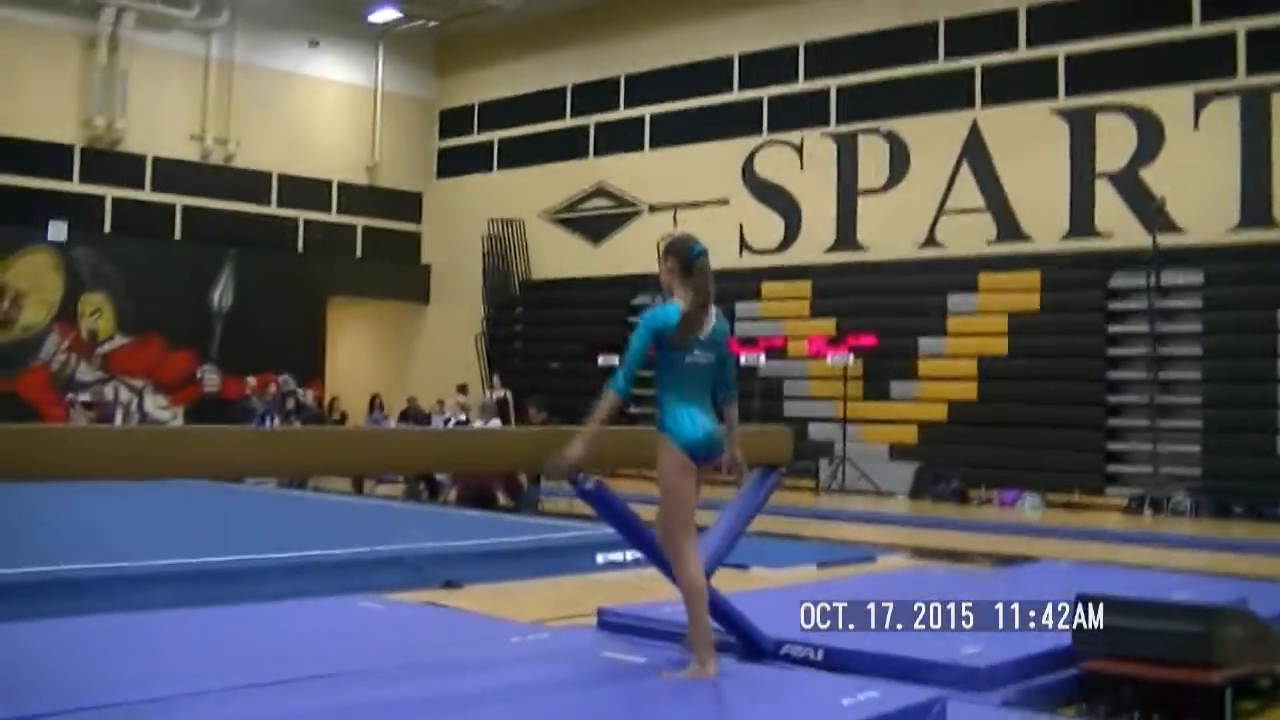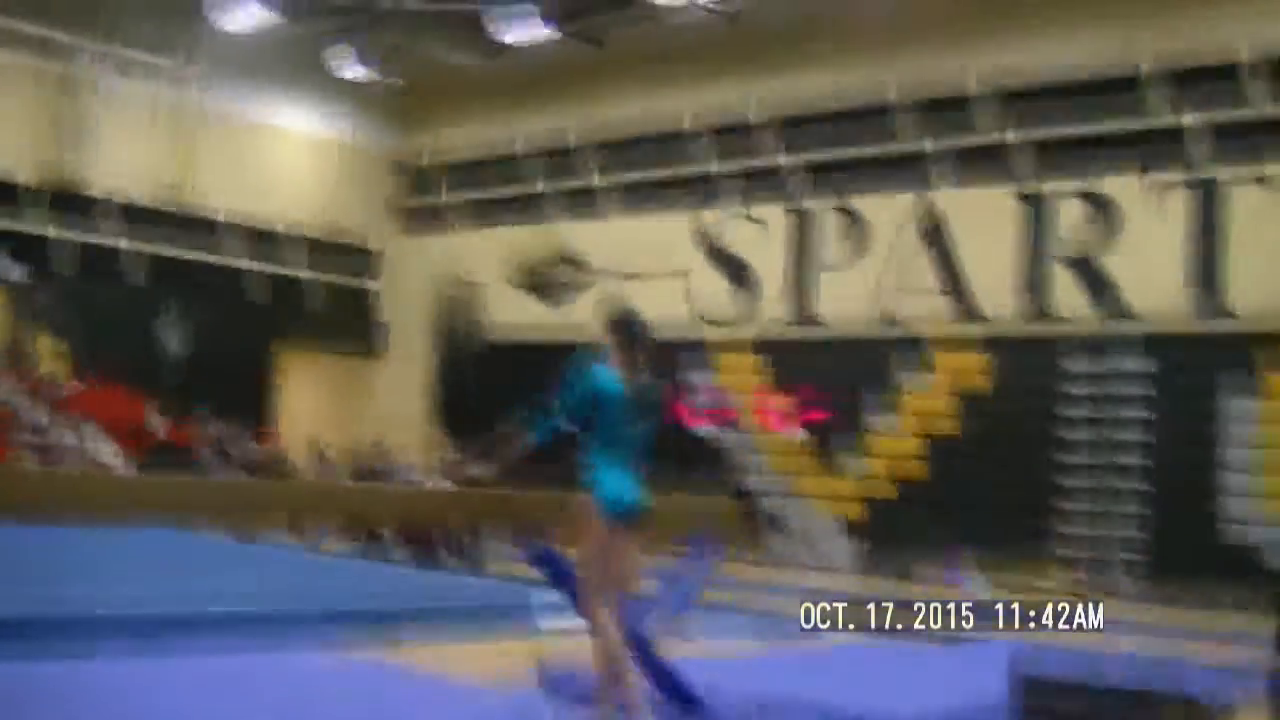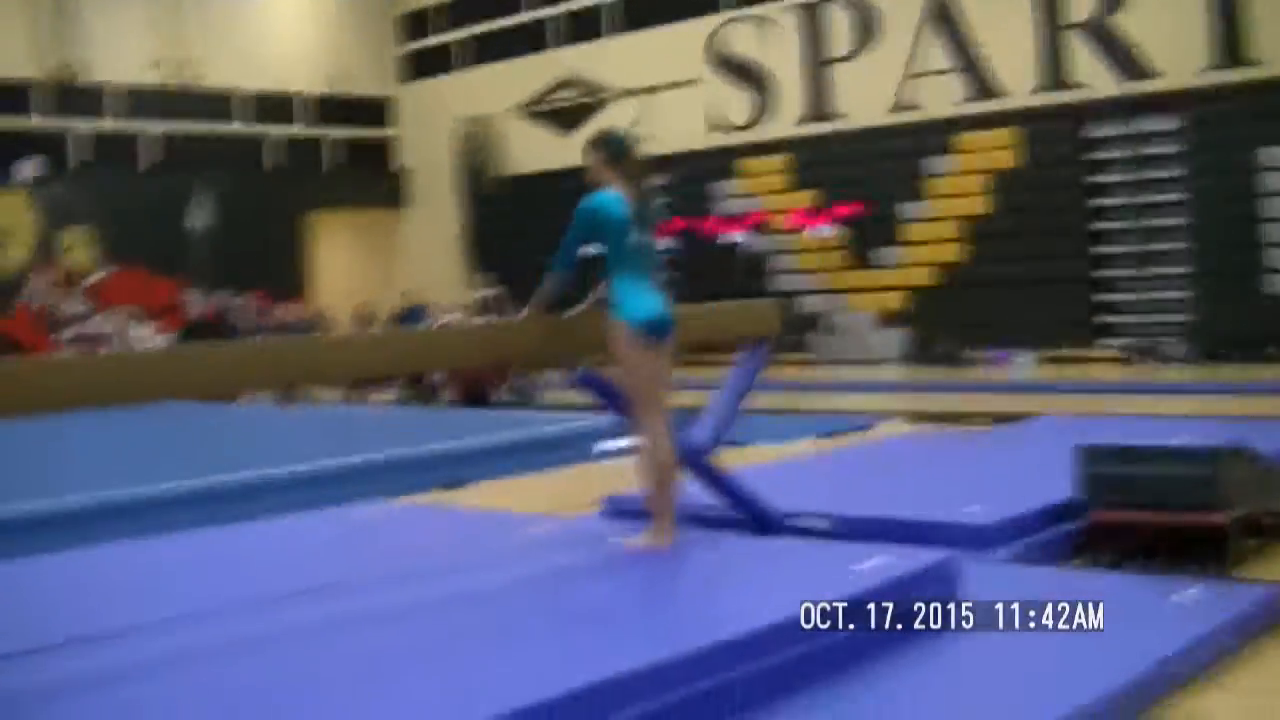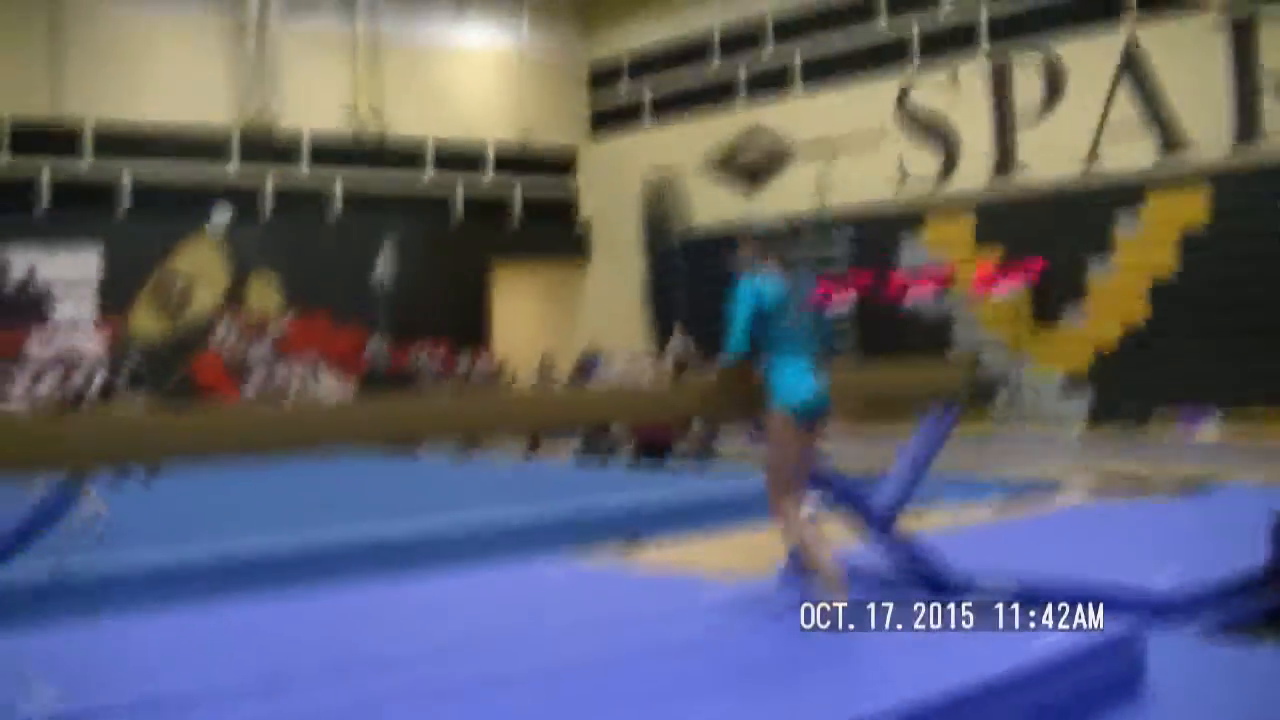
dt=0.5s
person 1, frame 1
left shoulder: (657, 318)
right shoulder: (718, 321)
left elbow: (622, 381)
right elbow: (727, 389)
left wrist: (583, 439)
right wrist: (733, 444)
left hip: (677, 435)
right hip: (709, 433)
left knee: (682, 545)
right knee: (675, 536)
left ankle: (704, 658)
right ankle: (700, 625)
person 1, frame 2
left shoulder: (595, 377)
right shoulder: (649, 389)
left elbow: (547, 425)
left wrist: (498, 460)
left hip: (606, 496)
right hip: (633, 496)
left knee: (596, 605)
right knee: (610, 601)
person 1, frame 3
left shoulder: (595, 203)
right shoulder: (640, 203)
left elbow: (564, 260)
left wrist: (533, 309)
left hip: (631, 316)
right hip: (660, 311)
left knee: (648, 424)
right knee: (657, 421)
left ankle: (660, 526)
right ankle: (665, 522)
person 1, frame 4
left shoulder: (749, 288)
right shoulder: (799, 286)
left elbow: (735, 349)
left hip: (788, 397)
right hip: (815, 393)
left knee: (781, 500)
right knee: (790, 494)
left ankle: (830, 582)
right ankle: (830, 576)
